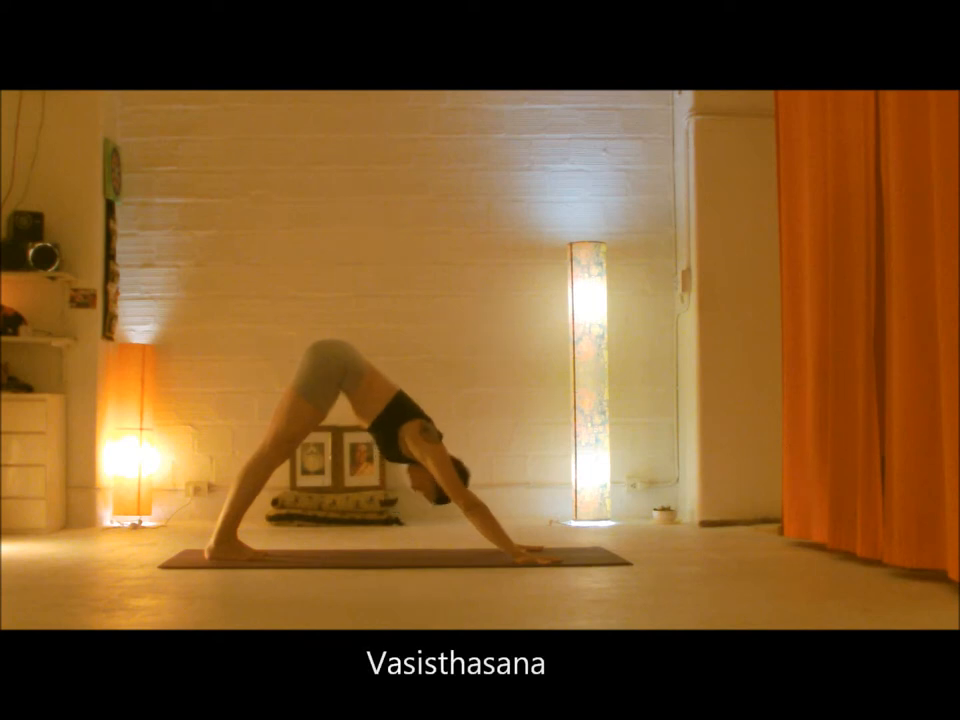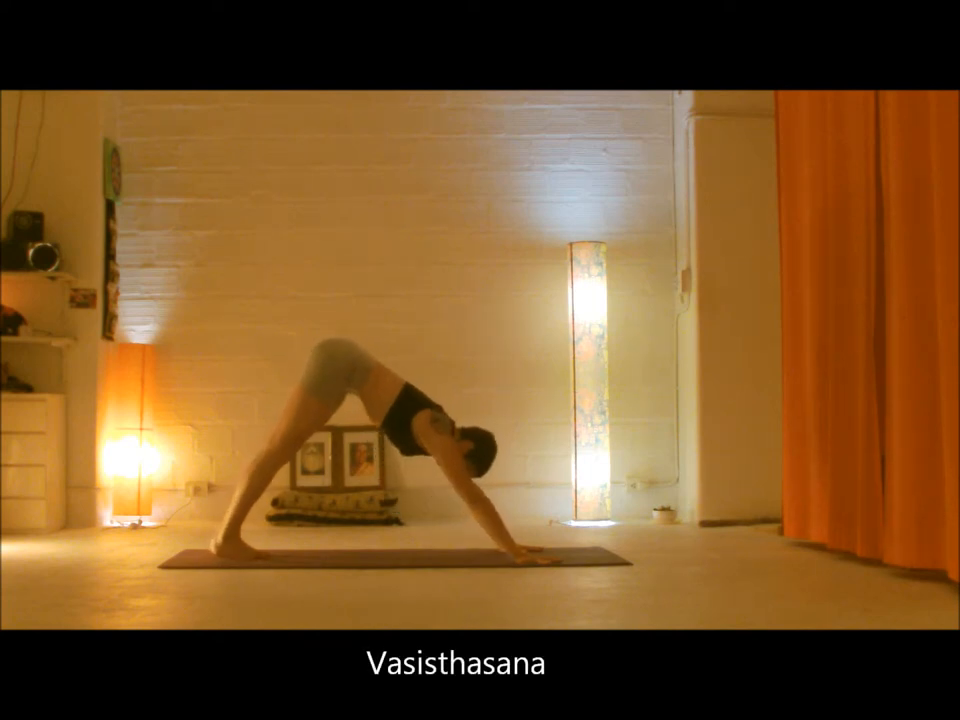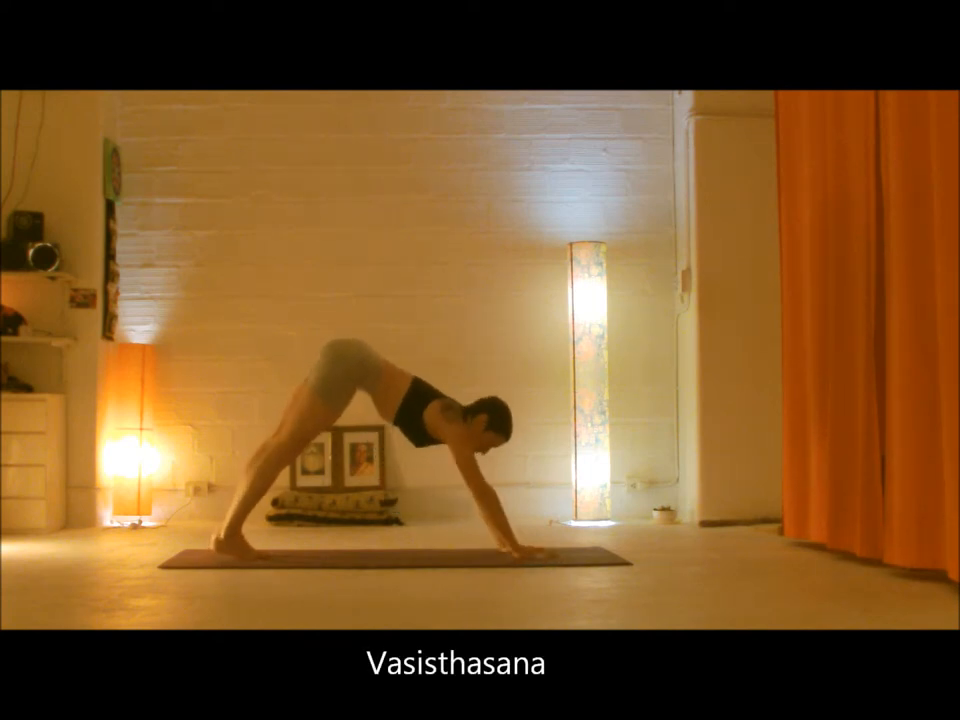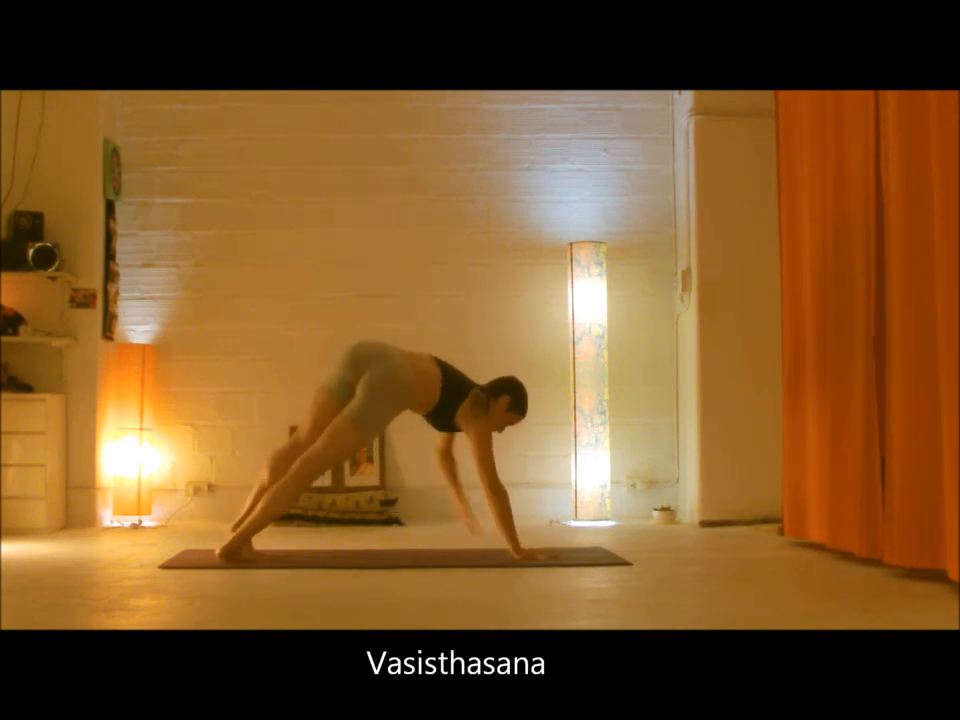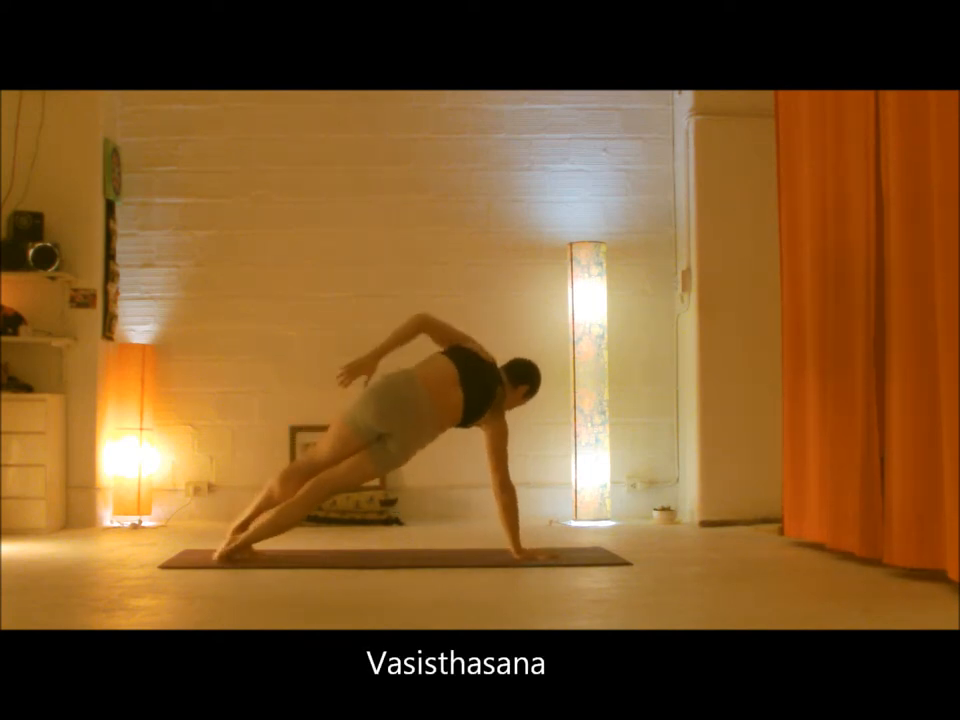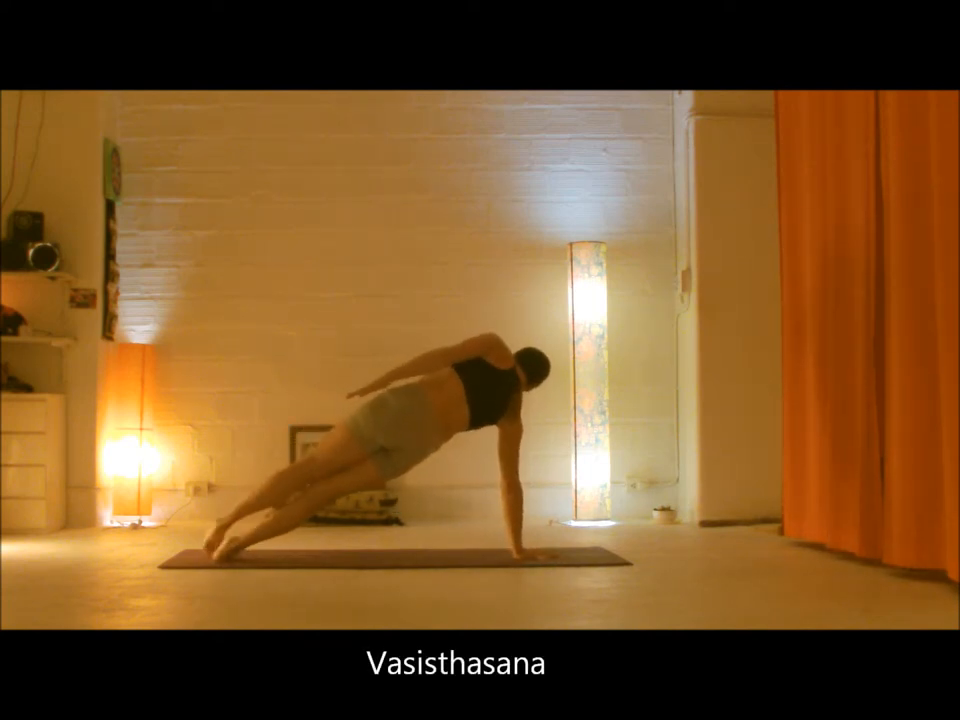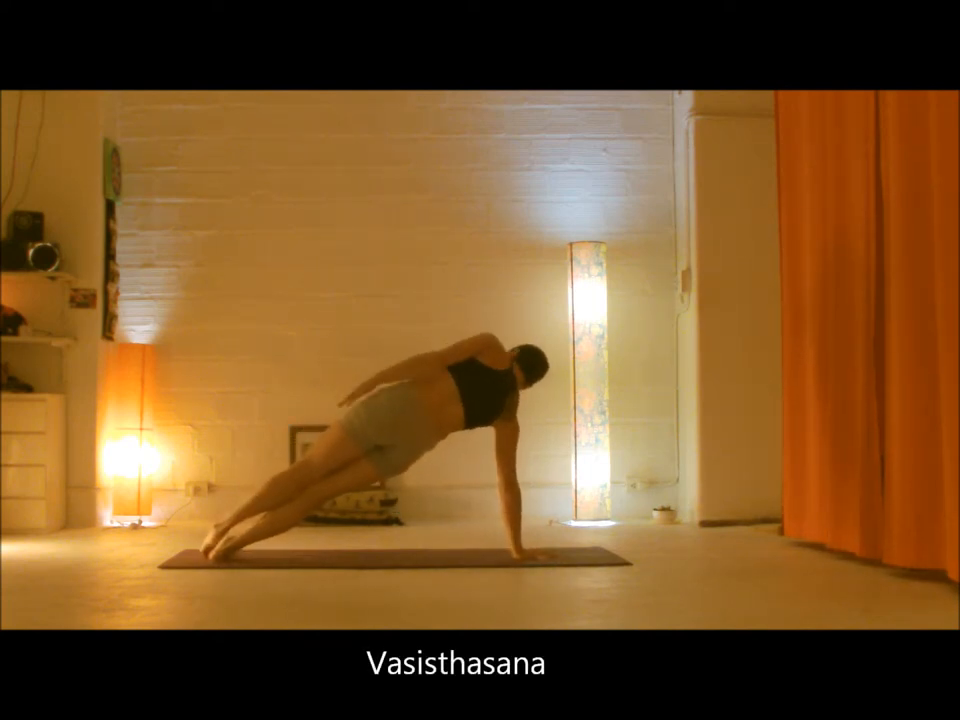
dt=0.7s
person 1, frame 1
left shoulder: (423, 445)
right shoulder: (425, 444)
left elbow: (469, 502)
right elbow: (467, 502)
left wrist: (509, 544)
right wrist: (515, 551)
left hip: (334, 365)
right hip: (331, 362)
left knee: (277, 450)
right knee: (274, 448)
left ankle: (226, 538)
right ankle: (220, 541)
person 1, frame 2
left shoulder: (440, 434)
right shoulder: (439, 436)
left elbow: (473, 497)
right elbow: (473, 497)
left wrist: (508, 543)
right wrist: (515, 551)
left hip: (342, 365)
right hip: (339, 361)
left knee: (281, 444)
right knee: (282, 447)
left ankle: (228, 534)
right ankle: (228, 536)
person 1, frame 3
left shoulder: (457, 424)
right shoulder: (455, 426)
left elbow: (478, 489)
right elbow: (480, 489)
left wrist: (501, 539)
right wrist: (515, 546)
left hip: (344, 357)
right hip: (349, 362)
left knee: (282, 440)
right knee: (285, 448)
left ankle: (231, 530)
right ankle: (228, 534)
person 1, frame 4
left shoulder: (458, 395)
right shoulder: (478, 416)
left elbow: (444, 453)
right elbow: (493, 487)
left wrist: (461, 502)
right wrist: (516, 547)
left hip: (363, 355)
right hip: (384, 385)
left knee: (300, 445)
right knee: (309, 466)
left ankle: (241, 525)
right ankle: (236, 541)
person 1, frame 5
left shoulder: (474, 348)
right shoulder: (495, 419)
left elbow: (421, 319)
right elbow: (502, 485)
left wrist: (371, 357)
right wrist: (517, 547)
left hip: (391, 394)
right hip: (410, 433)
left knee: (310, 466)
right knee: (319, 488)
left ankle: (241, 525)
right ankle: (240, 541)
person 1, frame 6
left shoulder: (497, 347)
right shoulder: (512, 417)
left elbow: (444, 356)
right elbow: (510, 483)
left wrist: (381, 381)
right wrist: (518, 547)
left hip: (400, 408)
right hip: (416, 445)
left knee: (307, 469)
right knee: (318, 492)
left ankle: (225, 523)
right ankle: (236, 542)
person 1, frame 7
left shoulder: (492, 347)
right shoulder: (507, 418)
left elbow: (436, 359)
right elbow: (508, 483)
left wrist: (371, 382)
right wrist: (518, 547)
left hip: (393, 407)
right hip: (409, 446)
left knee: (304, 473)
right knee: (316, 493)
left ankle: (225, 525)
right ankle: (233, 542)
